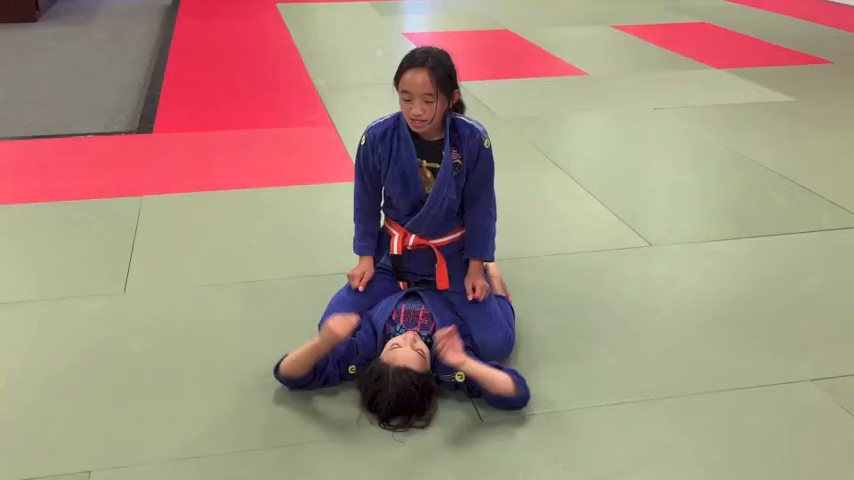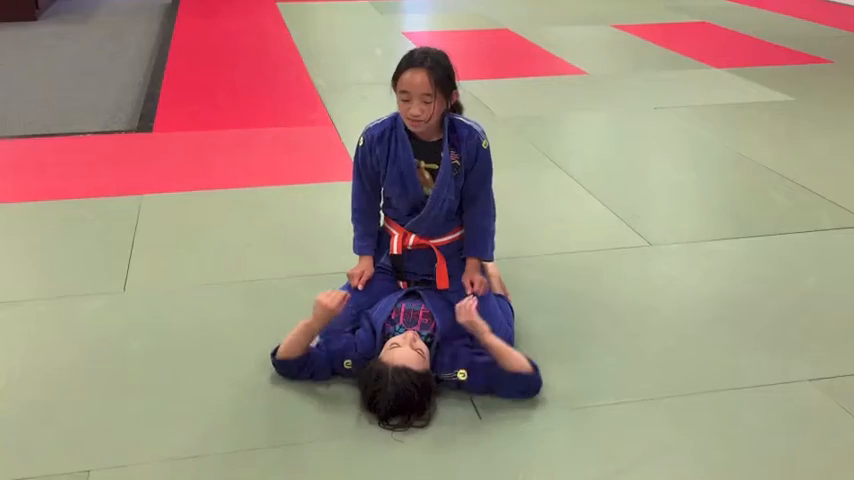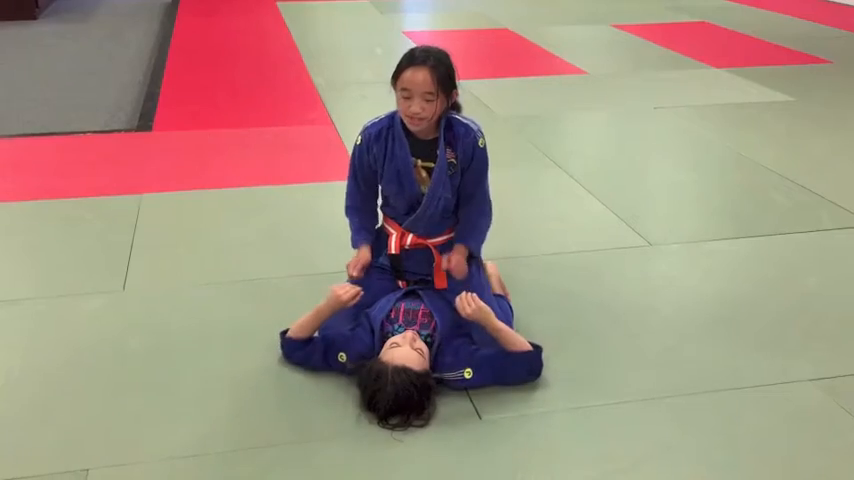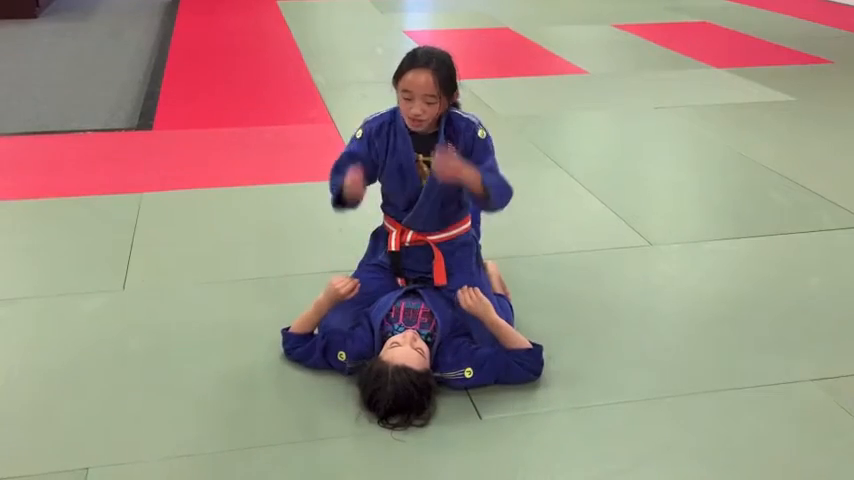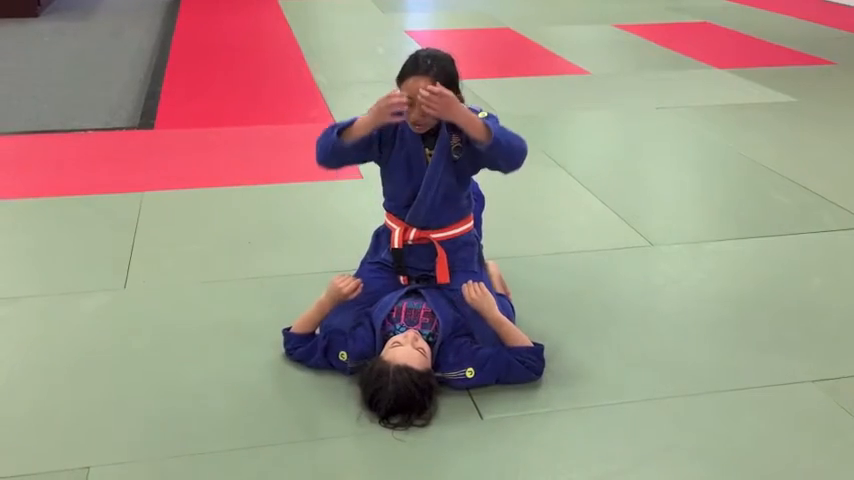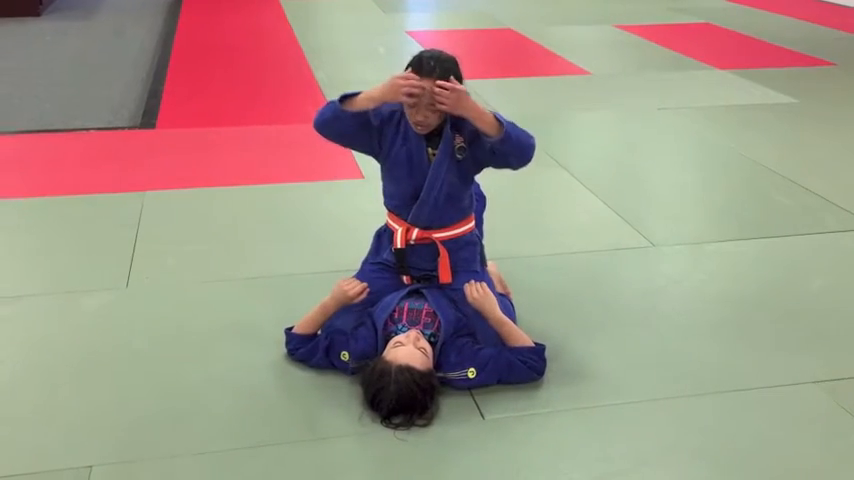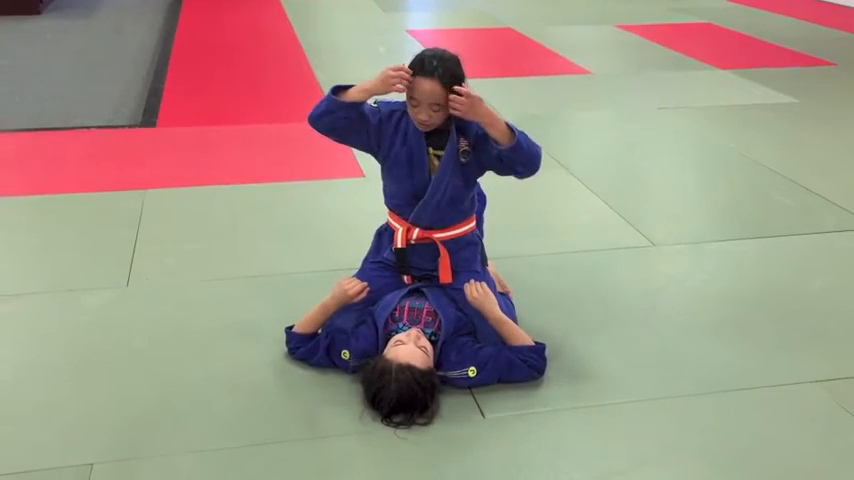
dt=0.2s
person 1, frame 1
left shoulder: (473, 140)
right shoulder: (378, 138)
left elbow: (480, 207)
right elbow: (366, 201)
left wrist: (476, 269)
right wrist: (366, 256)
left hip: (453, 253)
right hip: (396, 252)
left knee: (490, 347)
person 1, frame 2
left shoulder: (471, 141)
right shoulder: (376, 139)
left elbow: (480, 207)
right elbow: (365, 202)
left wrist: (474, 265)
right wrist: (365, 255)
left hip: (453, 253)
right hip: (395, 249)
person 1, frame 3
left shoulder: (467, 139)
right shoulder: (374, 137)
left elbow: (476, 202)
right elbow: (361, 196)
left wrist: (462, 250)
right wrist: (362, 245)
left hip: (451, 248)
right hip: (392, 249)
person 1, frame 4
left shoulder: (467, 131)
right shoulder: (378, 130)
left elbow: (497, 194)
right elbow: (341, 179)
left wrist: (466, 175)
right wrist: (350, 188)
left hip: (453, 249)
right hip: (394, 245)
left knee: (488, 338)
person 1, frame 5
left shoulder: (466, 125)
right shoulder: (387, 126)
left elbow: (513, 155)
right elbow: (328, 153)
left wrist: (462, 116)
right wrist: (371, 120)
left hip: (454, 249)
right hip: (395, 245)
left knee: (497, 342)
right knee: (338, 334)
person 1, frame 6
left shoulder: (469, 130)
right shoulder: (388, 123)
left elbow: (521, 153)
right elbow: (326, 123)
left wrist: (474, 112)
right wrist: (378, 97)
left hip: (456, 252)
right hip: (396, 247)
person 1, frame 7
left shoulder: (471, 130)
right shoulder: (387, 120)
left elbow: (527, 163)
right elbow: (323, 119)
left wrist: (486, 117)
right wrist: (371, 89)
left hip: (457, 249)
right hip: (398, 244)
left ankle: (486, 279)
person 2, frame 1
left shoulder: (362, 353)
right shoulder: (449, 367)
left elbow: (288, 374)
right elbow: (517, 395)
left wrist: (324, 342)
right wrist: (466, 365)
right ankle: (490, 273)
person 2, frame 2
left shoulder: (360, 352)
right shoulder: (450, 364)
left elbow: (287, 363)
right elbow: (528, 381)
left wrist: (314, 321)
right wrist: (483, 334)
right ankle: (489, 273)
person 2, frame 3
left shoulder: (359, 352)
right shoulder: (452, 364)
left elbow: (294, 346)
right elbow: (529, 363)
left wrist: (327, 306)
right wrist: (489, 321)
right ankle: (488, 273)
person 2, frame 4
left shoulder: (358, 351)
right shoulder: (452, 364)
left elbow: (295, 343)
right elbow: (530, 363)
left wrist: (326, 300)
right wrist: (488, 316)
right ankle: (488, 273)
person 2, frame 5
left shoulder: (359, 350)
right shoulder: (454, 363)
left elbow: (296, 343)
right elbow: (531, 362)
left wrist: (328, 299)
right wrist: (491, 312)
person 2, frame 6
left shoulder: (360, 351)
right shoulder: (455, 365)
left elbow: (298, 343)
right elbow: (533, 362)
left wrist: (332, 302)
right wrist: (493, 313)
person 2, frame 7
left shoulder: (361, 349)
right shoulder: (456, 364)
left elbow: (299, 342)
right elbow: (533, 361)
left wrist: (332, 301)
right wrist: (493, 312)
